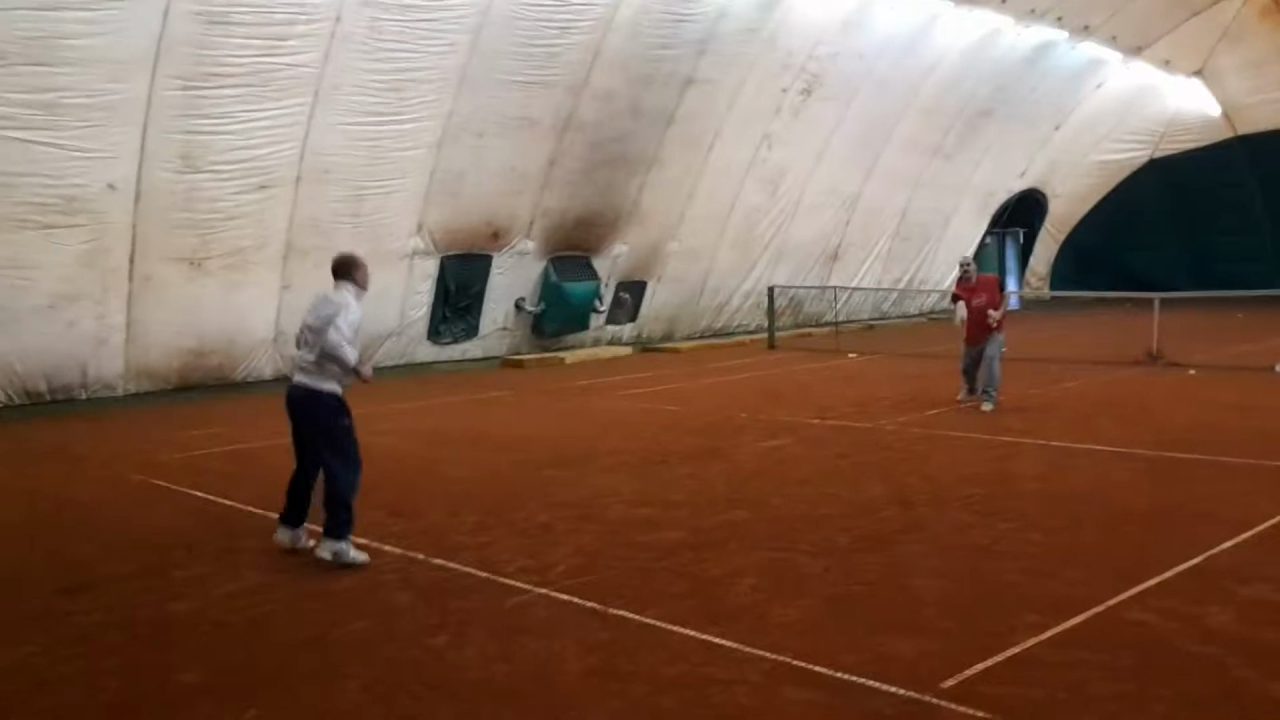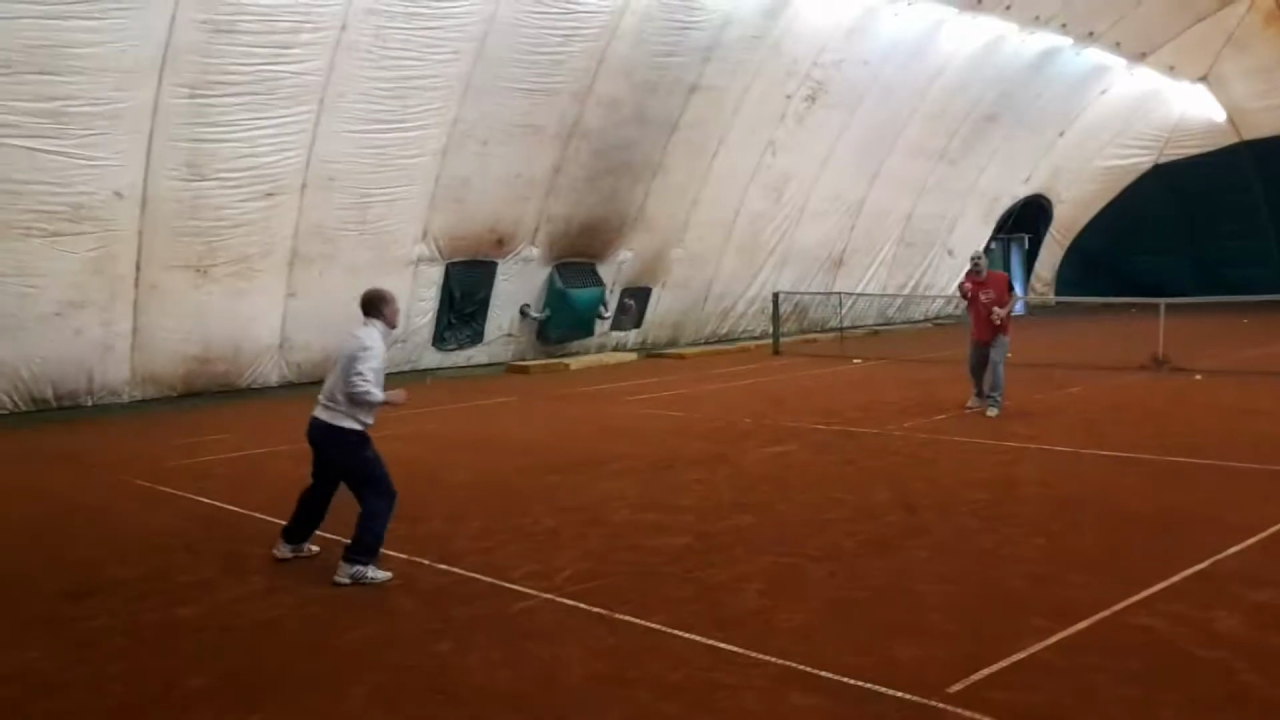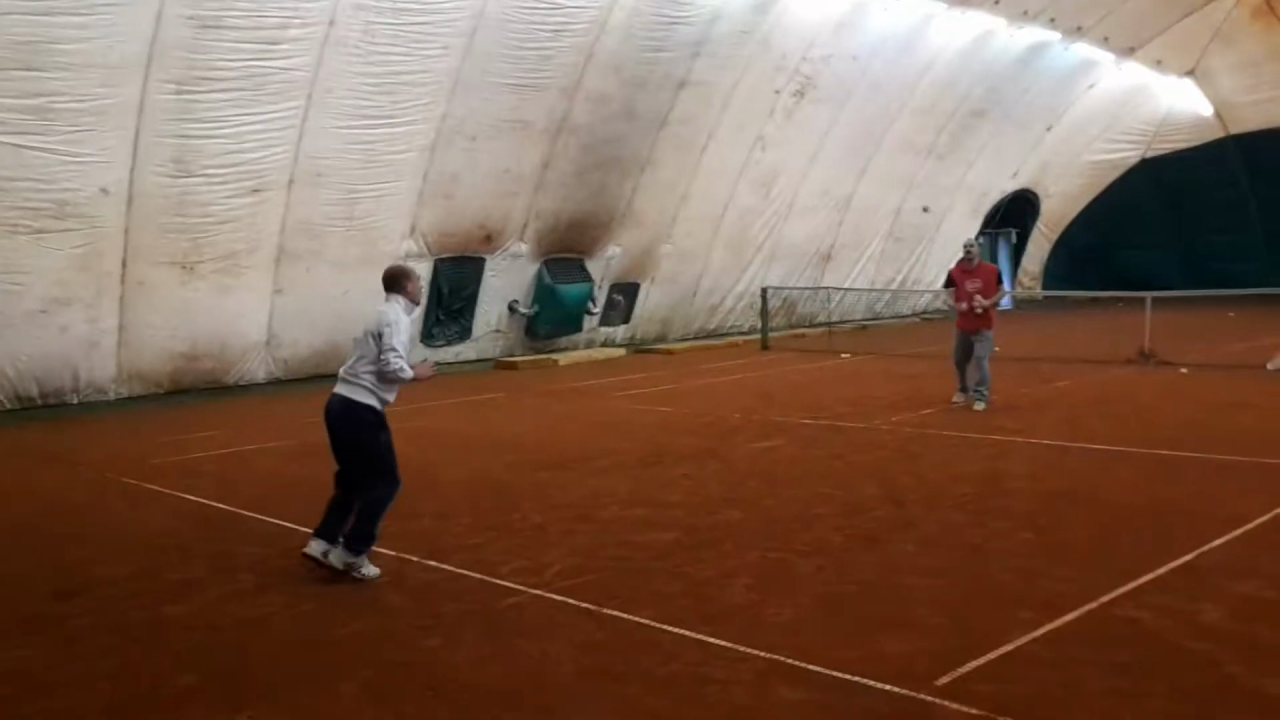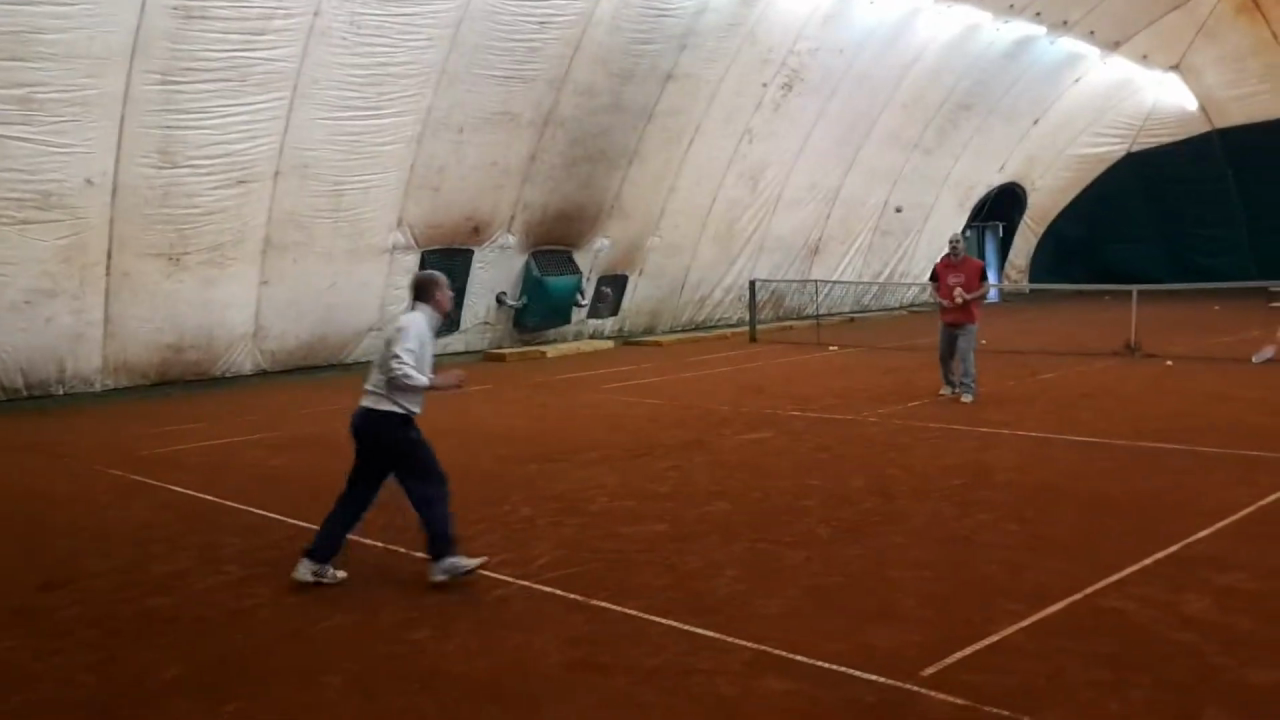
dt=0.2s
person 1, frame 1
left shoulder: (321, 302)
right shoulder: (349, 306)
left elbow: (302, 341)
right elbow: (333, 343)
right wrist: (357, 369)
left hip: (298, 389)
right hip: (322, 396)
left knee: (308, 463)
right knee: (344, 465)
left ankle: (290, 529)
right ankle: (336, 541)
person 1, frame 2
left shoulder: (358, 338)
right shoulder: (373, 344)
right elbow: (359, 388)
left wrist: (380, 395)
right wrist: (387, 398)
left hip: (321, 424)
right hip: (343, 432)
left knee: (322, 487)
right knee: (380, 494)
left ankle: (290, 542)
right ankle: (356, 565)
person 1, frame 3
left shoulder: (384, 314)
right shoulder: (397, 318)
right elbow: (391, 366)
left wrist: (410, 371)
right wrist: (416, 373)
left hip: (340, 403)
right hip: (361, 410)
left knee: (351, 479)
right knee: (383, 483)
left ankle: (324, 542)
right ankle: (352, 553)
person 1, frame 4
left shoulder: (415, 324)
right shoulder: (415, 325)
right elbow: (399, 373)
left wrist: (435, 381)
right wrist: (435, 382)
left hip: (371, 416)
right hip: (387, 419)
left knee: (358, 492)
right knee: (430, 483)
left ankle: (314, 563)
right ankle: (444, 559)
